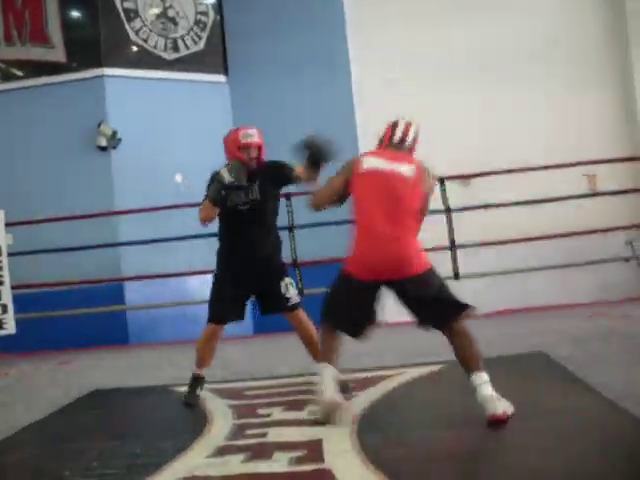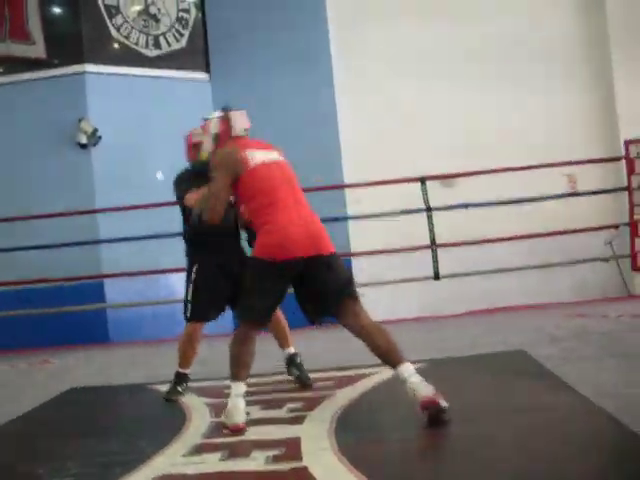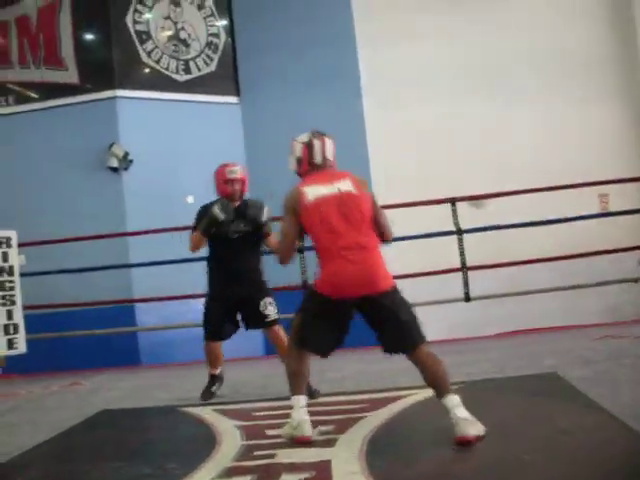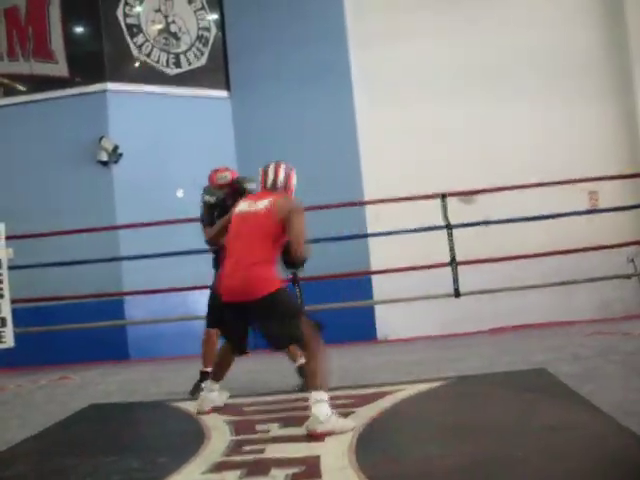
dt=0.5s
person 1, frame 1
left shoulder: (358, 163)
right shoulder: (421, 171)
left elbow: (318, 202)
left wrist: (348, 188)
left hip: (367, 260)
right hip: (407, 258)
left knee: (332, 322)
right knee: (454, 324)
left ankle: (327, 389)
right ankle: (489, 397)
person 1, frame 2
left shoulder: (225, 156)
right shoulder: (270, 150)
left elbow: (213, 217)
left wrist: (207, 199)
left hip: (276, 247)
right hip: (315, 238)
left knee: (247, 326)
right knee: (356, 317)
left ankle: (236, 407)
right ankle: (415, 384)
person 1, frame 3
left shoulder: (296, 196)
right shoulder: (356, 182)
left elbow: (284, 256)
right elbow: (386, 234)
left wrist: (281, 231)
left hip: (333, 283)
right hip: (374, 278)
left knee: (297, 346)
right knee: (417, 349)
left ankle: (299, 421)
right ankle: (461, 419)
person 1, frame 4
left shoulder: (243, 204)
right shoulder: (289, 205)
left elbow: (212, 236)
right elbow: (299, 255)
right wrist: (291, 253)
left hip: (230, 286)
right hip: (260, 286)
left knee: (234, 343)
right knee: (313, 343)
left ankle: (211, 395)
right ankle: (320, 415)
person 2, frame 1
left shoulder: (270, 171)
right shoulder: (218, 178)
left elbow: (306, 174)
right elbow: (204, 217)
left wrist: (314, 159)
right wrist: (220, 189)
left hip: (268, 261)
right hip: (231, 265)
left knee: (296, 315)
right knee: (214, 327)
right ankle: (196, 381)
person 2, frame 2
right shoulder: (186, 178)
right elbow: (193, 201)
left hip: (235, 256)
right hip: (203, 262)
right knee: (195, 324)
left ankle: (293, 361)
right ankle: (181, 377)
person 2, frame 3
left shoulder: (254, 208)
right shoulder: (209, 210)
left elbow: (274, 245)
right elbow: (194, 246)
left wrist: (262, 226)
right wrist: (210, 223)
left hip: (252, 282)
right hip: (221, 286)
left knee: (275, 330)
right knee: (212, 341)
right ankle: (215, 377)
person 2, frame 4
right shoulder: (212, 212)
right elbow: (213, 242)
right wrist: (210, 208)
right knee: (212, 331)
left ankle: (303, 368)
right ankle: (205, 377)
